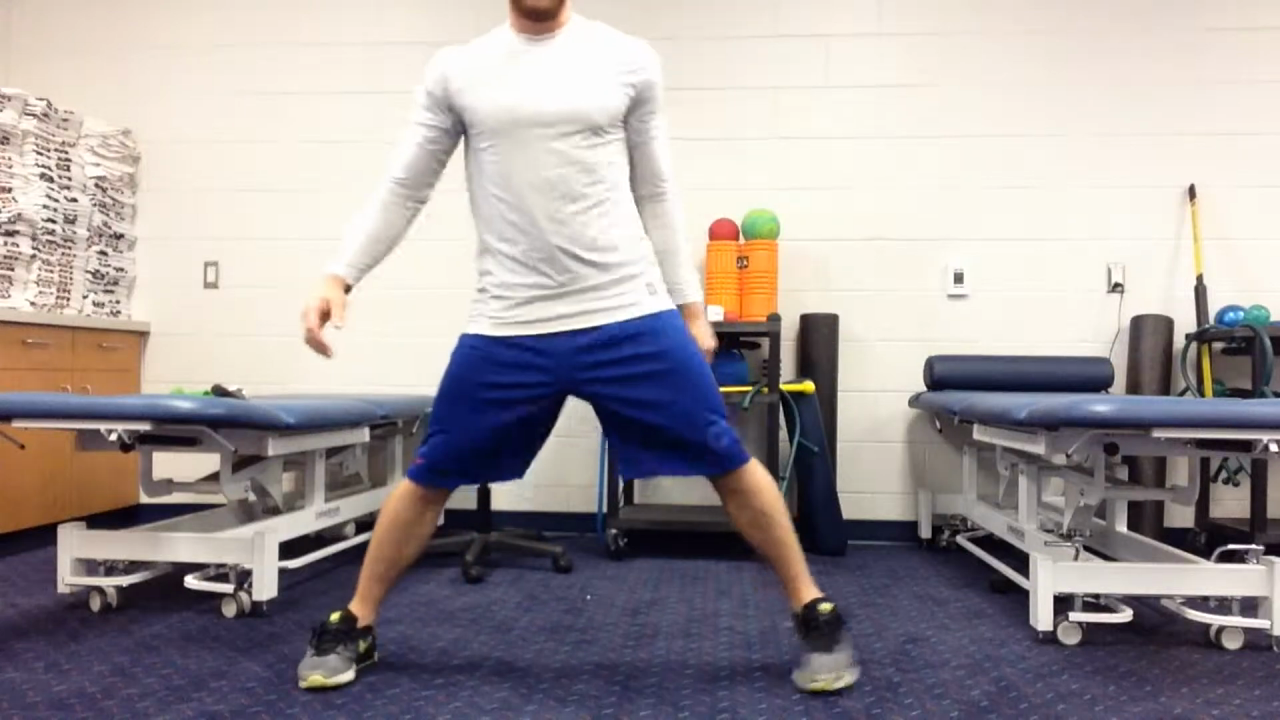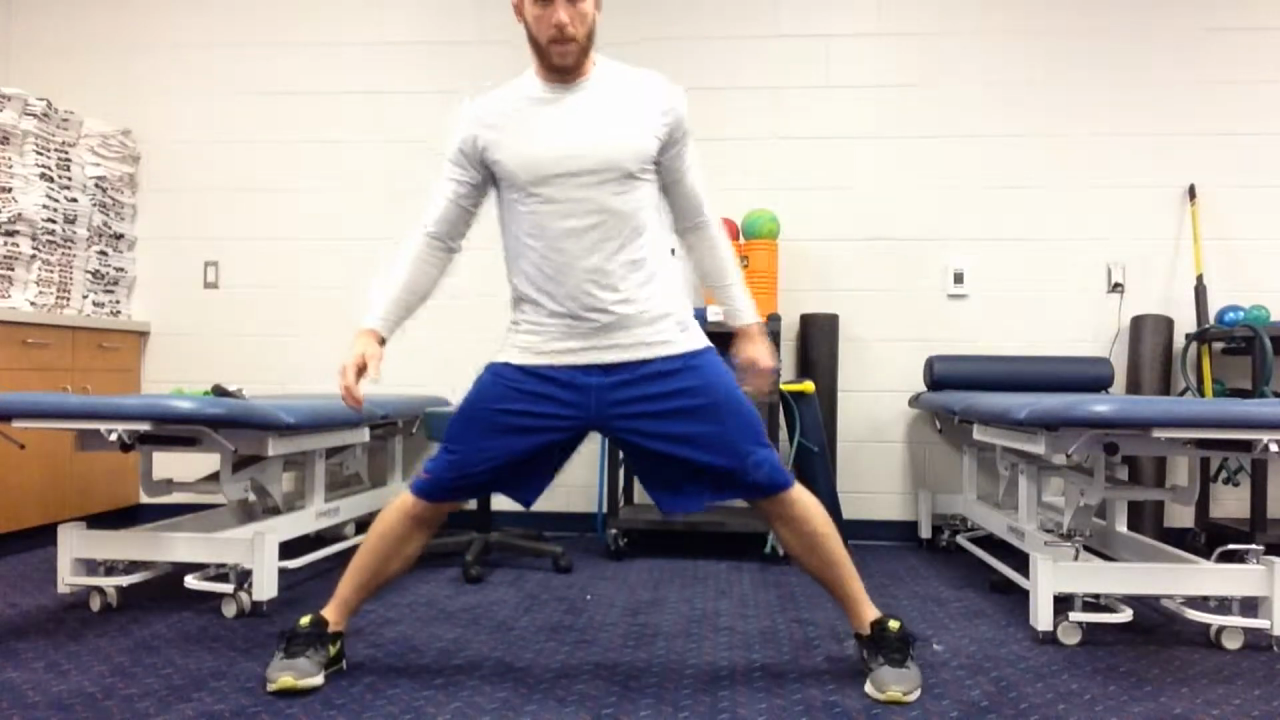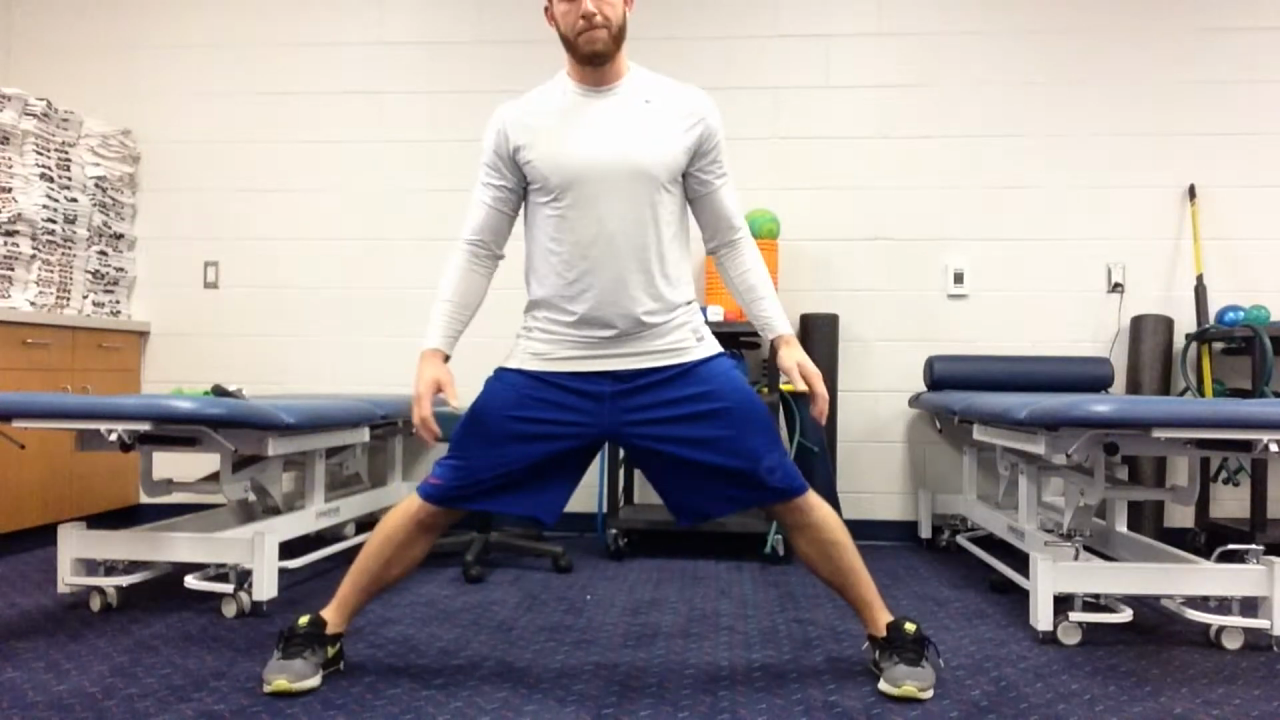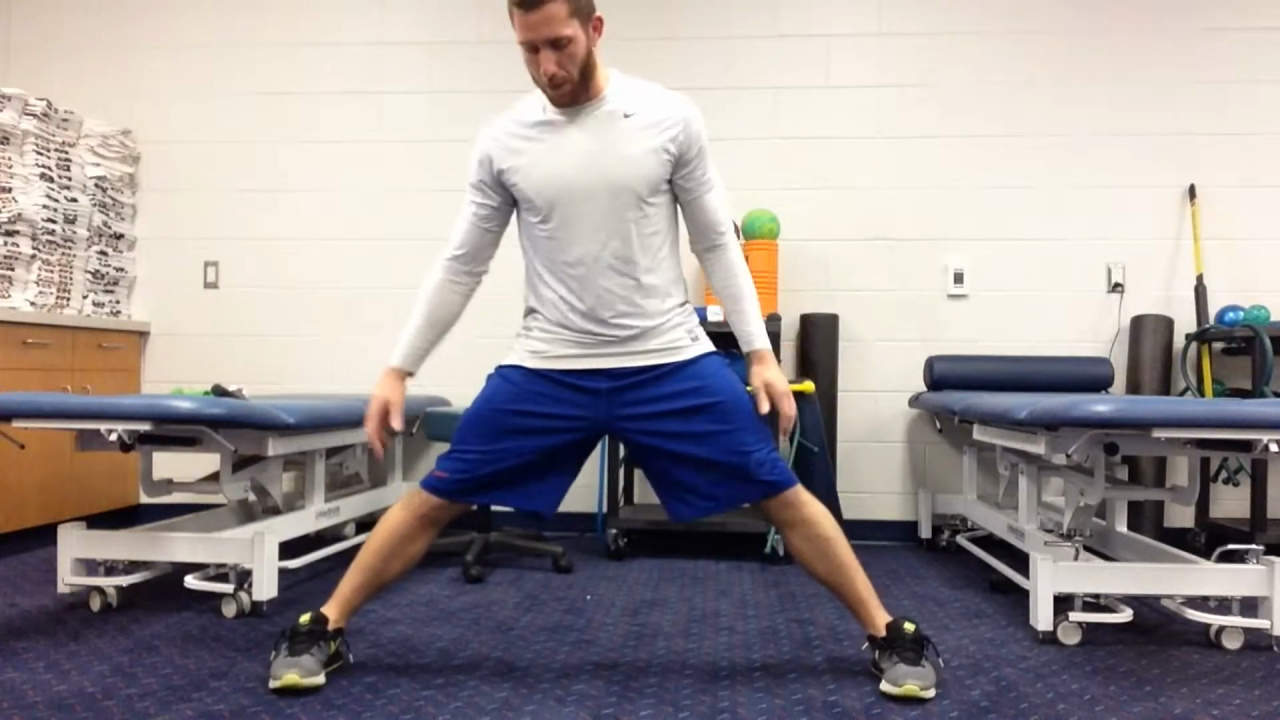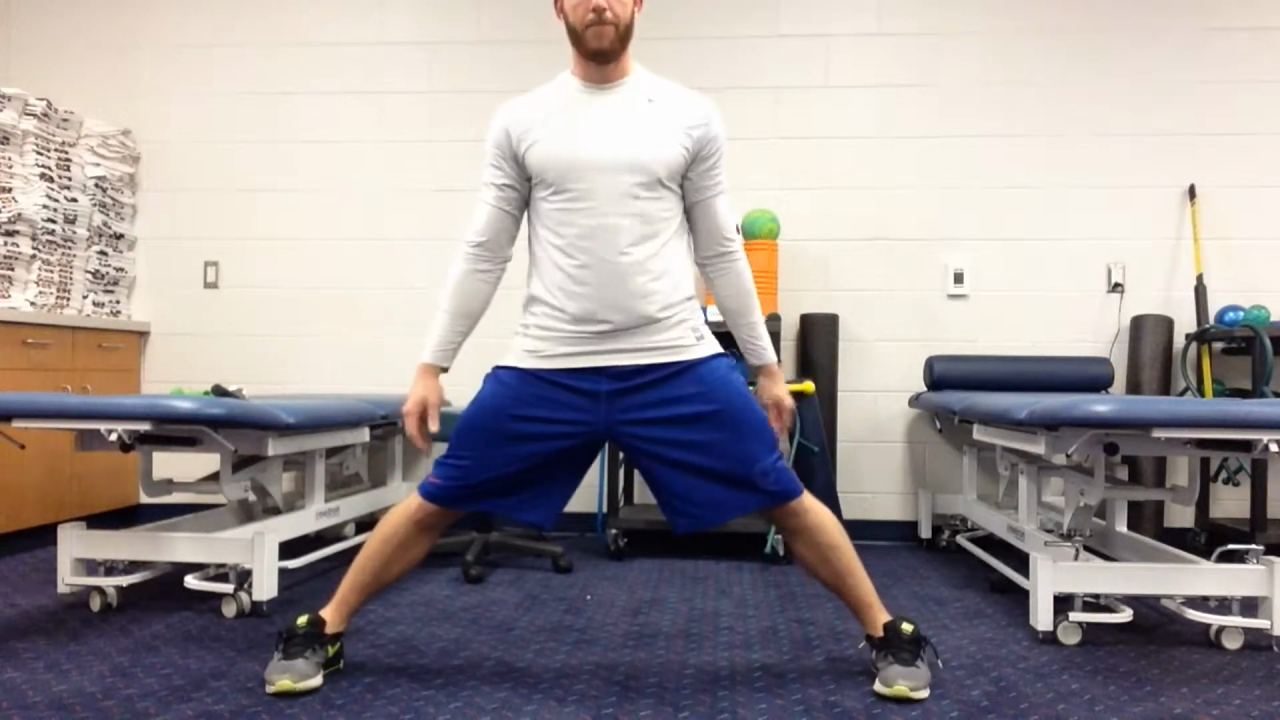
dt=1s
person 1, frame 1
left shoulder: (628, 61)
right shoulder: (455, 70)
left elbow: (655, 194)
right elbow: (404, 190)
left wrist: (691, 304)
right wrist: (339, 276)
left hip: (629, 317)
right hip: (507, 328)
left knee: (729, 462)
right knee: (430, 478)
left ankle: (813, 614)
right ankle: (352, 627)
person 1, frame 2
left shoulder: (655, 100)
right shoulder: (486, 120)
left elbow: (695, 225)
right elbow: (436, 239)
left wrist: (746, 326)
right wrist: (373, 330)
left hip: (662, 355)
right hip: (537, 364)
left knee: (773, 488)
right knee: (430, 496)
left ankle: (878, 632)
right ankle: (324, 631)
person 1, frame 3
left shoulder: (687, 111)
right shoulder: (517, 123)
left elbow: (729, 240)
right elbow: (478, 250)
left wrist: (782, 336)
right wrist: (435, 350)
left hip: (679, 366)
right hip: (548, 373)
left knee: (790, 499)
right knee: (437, 504)
left ankle: (891, 636)
right ankle: (323, 632)
person 1, frame 4
left shoulder: (670, 118)
right shoulder: (503, 141)
left elbow: (715, 244)
right elbow: (462, 265)
left wrist: (760, 353)
right wrist: (398, 367)
left hip: (670, 362)
right hip: (547, 371)
left knee: (780, 494)
right knee: (435, 498)
left ankle: (888, 635)
right ankle: (322, 629)
person 1, frame 5
left shoulder: (690, 115)
right shoulder: (520, 120)
left elbow: (721, 252)
right elbow: (484, 255)
left wrist: (766, 364)
right wrist: (432, 362)
left hip: (676, 365)
right hip: (546, 370)
left knee: (783, 500)
right knee: (436, 503)
left ankle: (888, 635)
right ankle: (322, 631)
